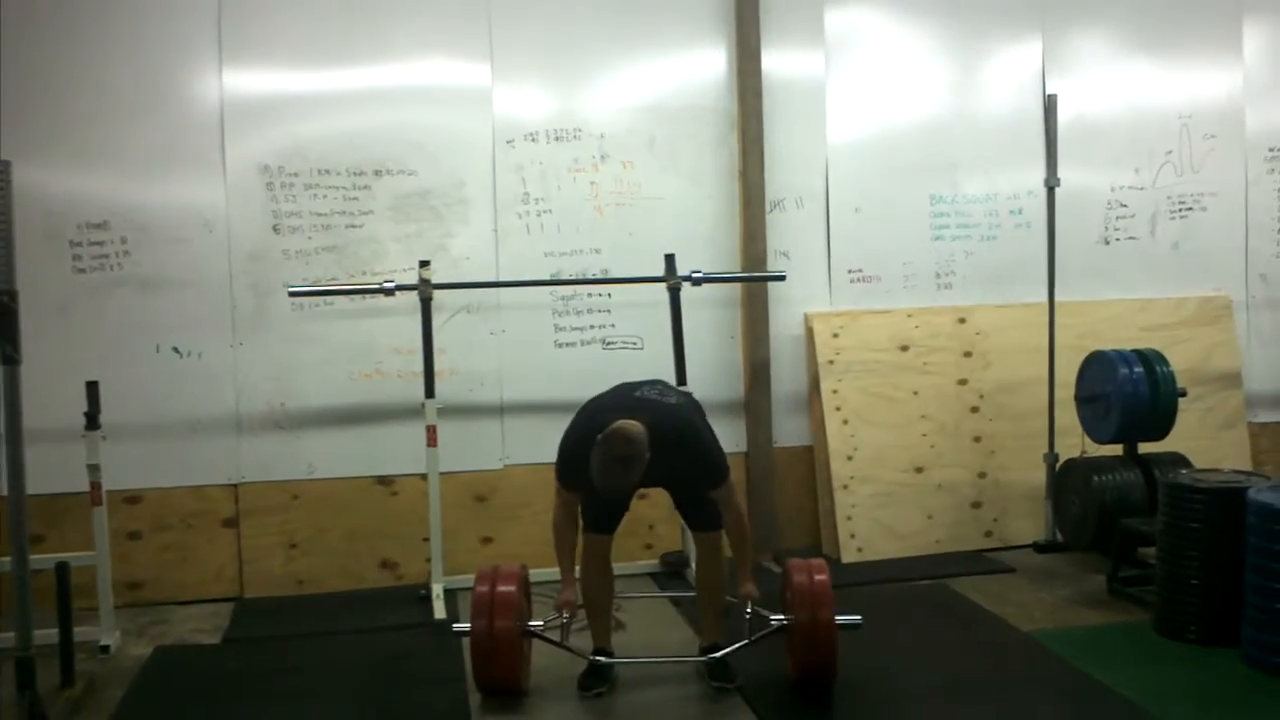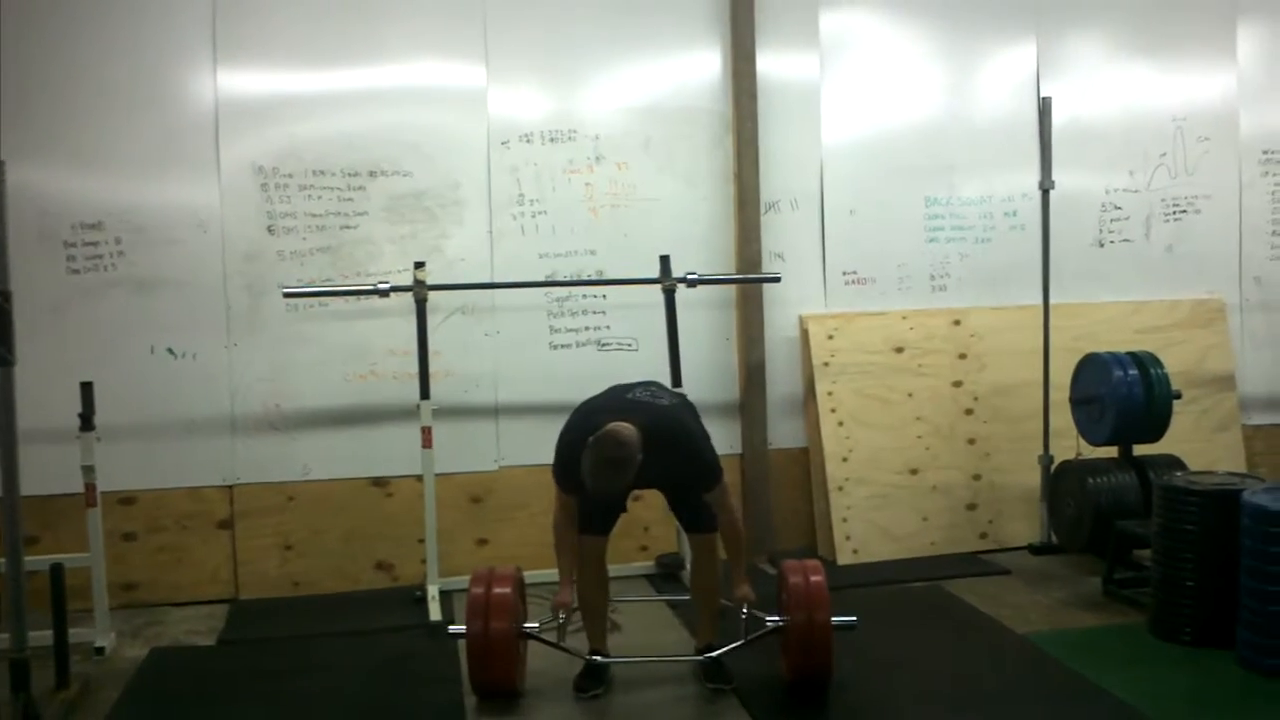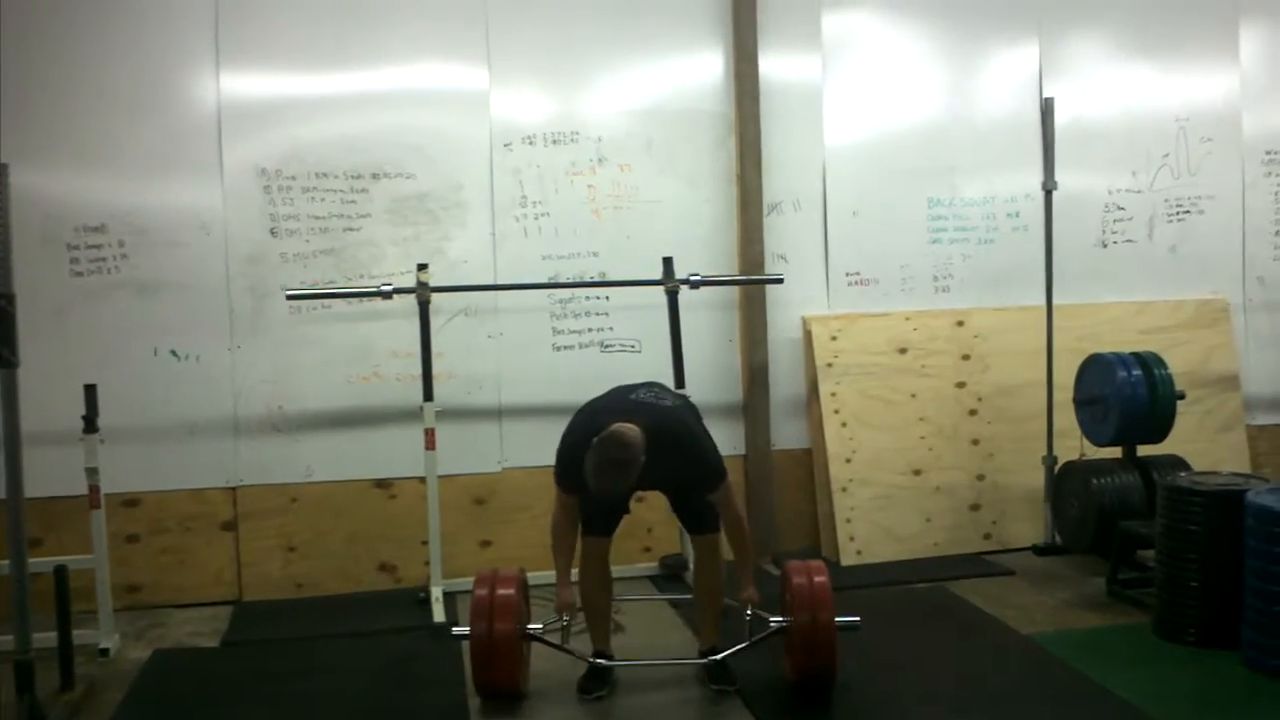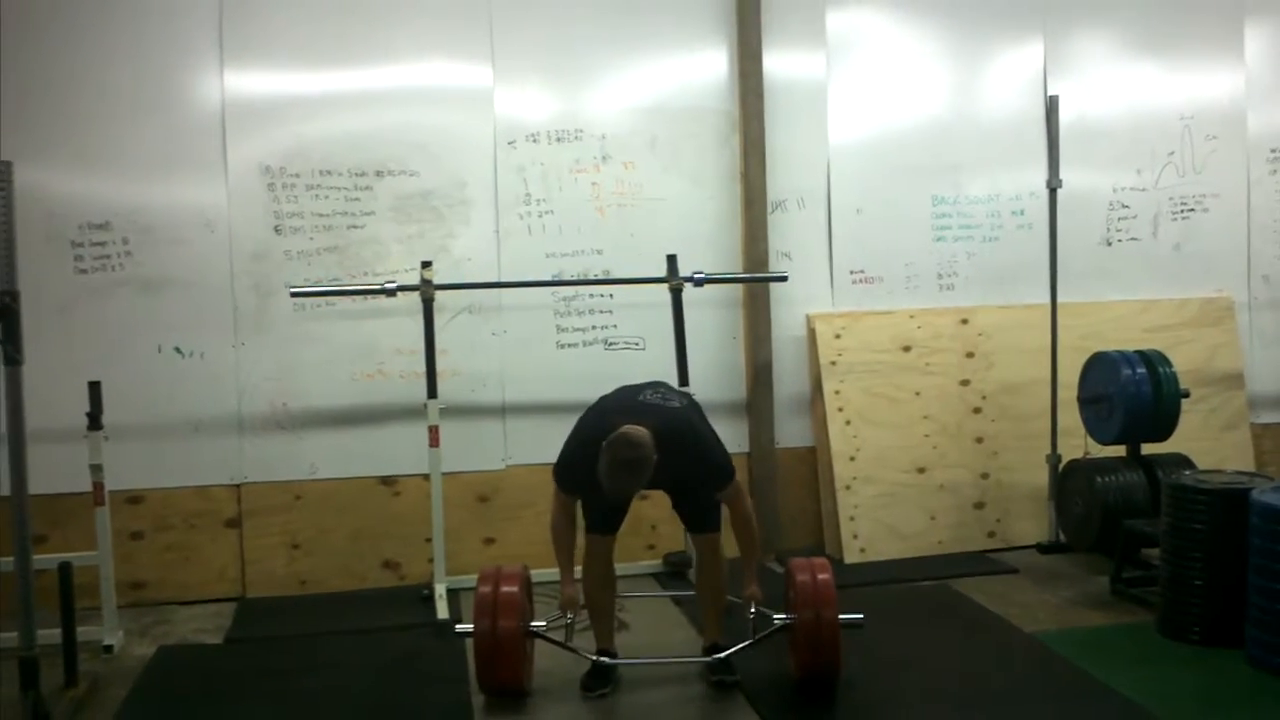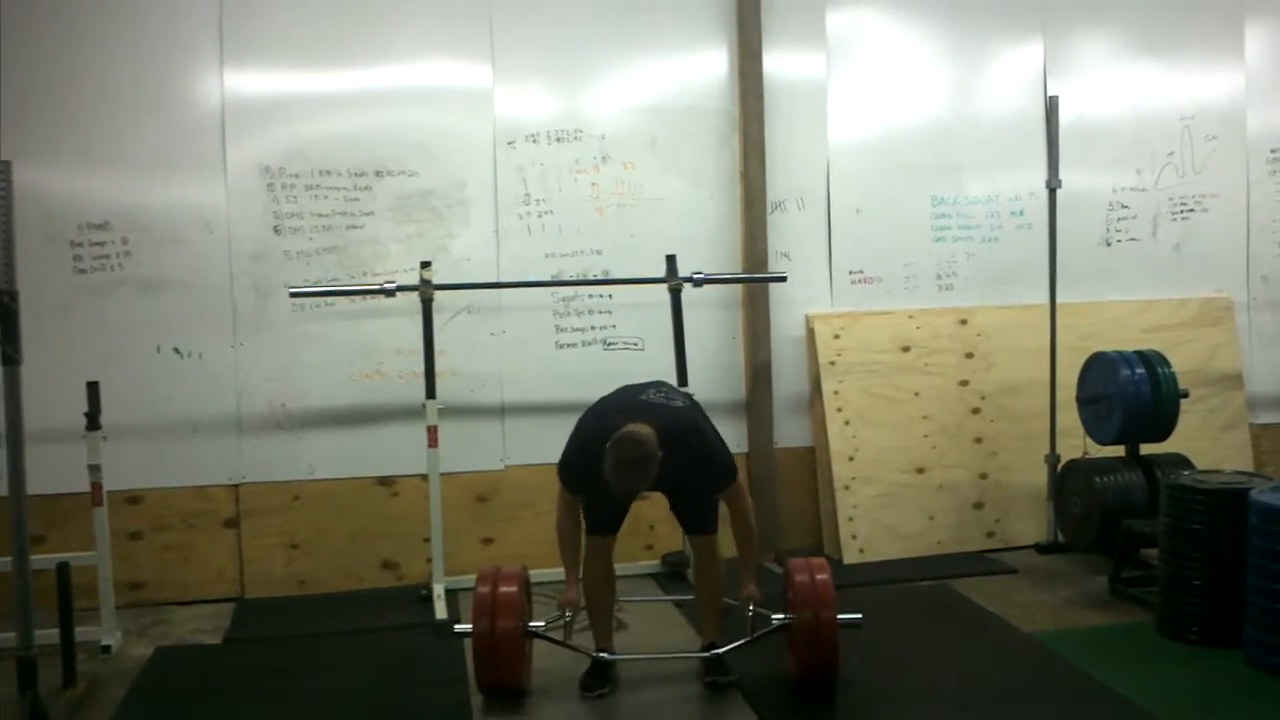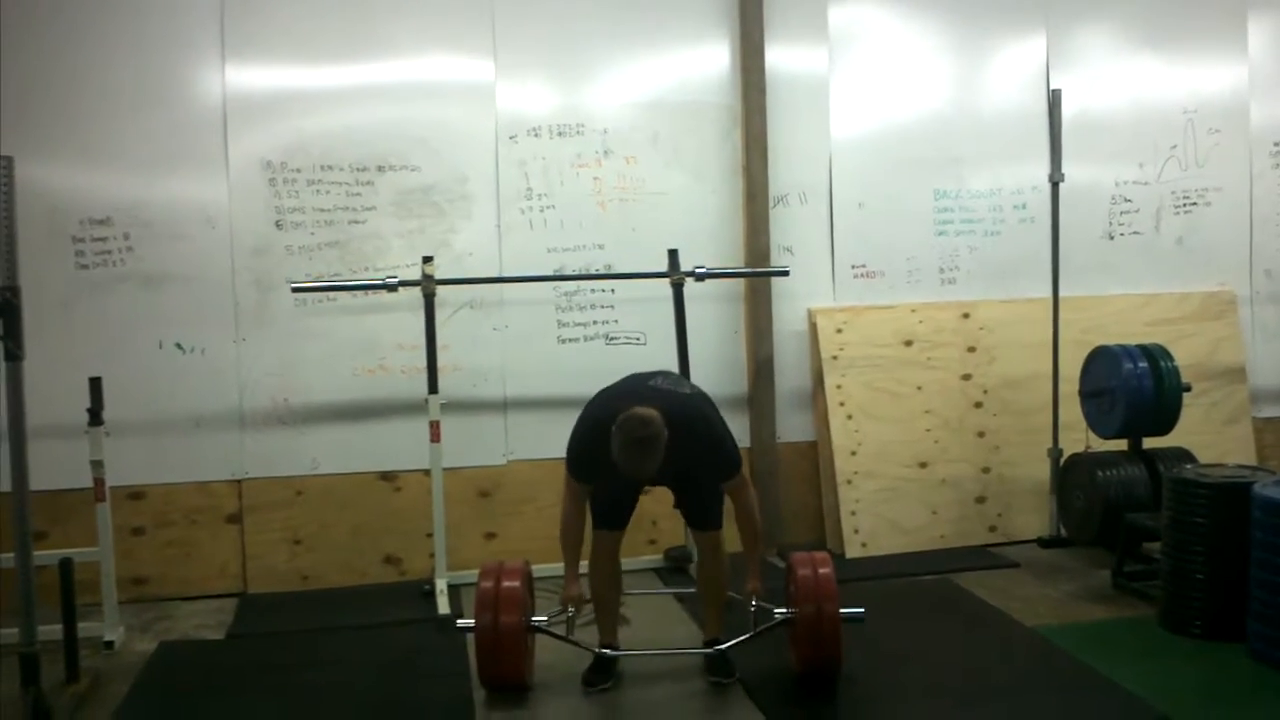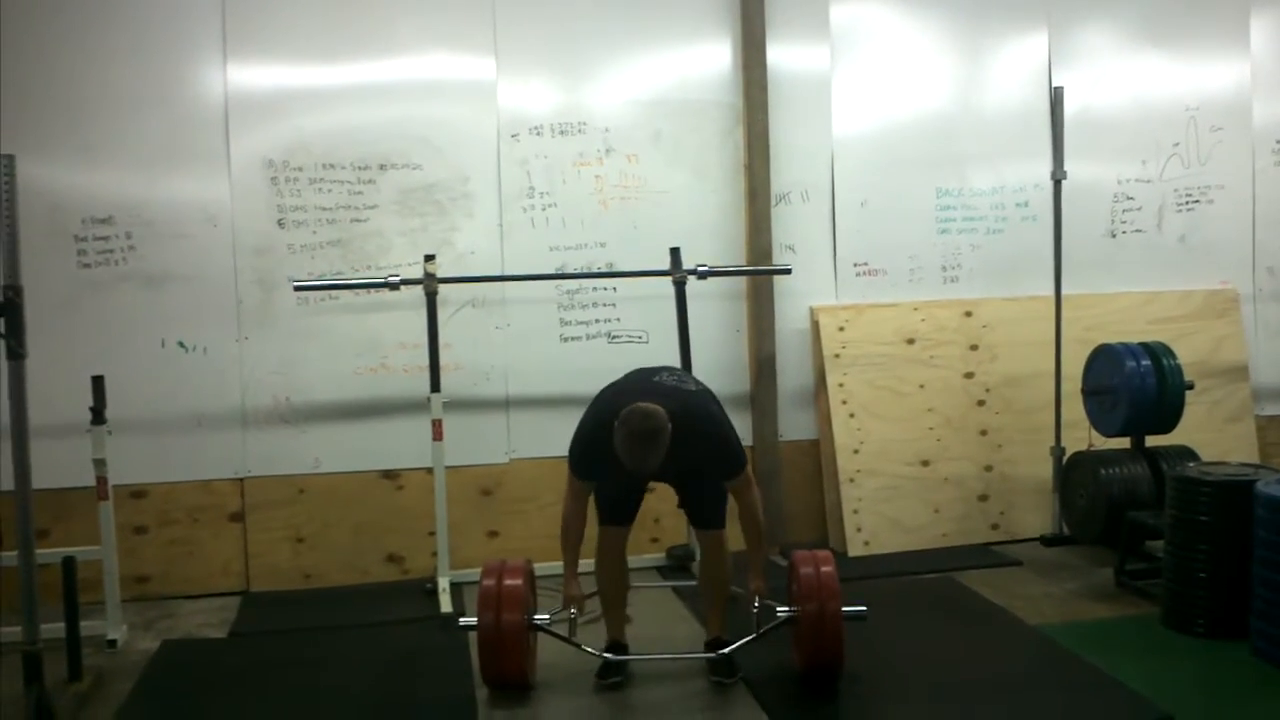
dt=0.1s
person 1, frame 1
left shoulder: (692, 438)
right shoulder: (579, 440)
left elbow: (730, 505)
right elbow: (566, 507)
left wrist: (745, 578)
right wrist: (568, 583)
left hip: (682, 459)
right hip: (607, 458)
left knee: (710, 541)
right knee: (594, 545)
left ankle: (711, 651)
right ankle: (602, 657)
person 1, frame 2
left shoulder: (685, 439)
right shoulder: (574, 441)
left elbow: (723, 507)
right elbow: (566, 509)
left wrist: (740, 580)
right wrist: (566, 584)
left hip: (674, 456)
right hip: (602, 460)
left knee: (705, 543)
right knee: (590, 547)
left ankle: (707, 652)
right ankle: (597, 658)
person 1, frame 3
left shoulder: (688, 441)
right shoulder: (577, 443)
left elbow: (728, 506)
right elbow: (565, 509)
left wrist: (747, 581)
right wrist: (564, 584)
left hip: (677, 459)
left knee: (708, 543)
right knee: (593, 548)
left ankle: (710, 653)
right ankle: (601, 659)
person 1, frame 4
left shoulder: (694, 442)
right shoulder: (583, 444)
left elbow: (738, 501)
right elbow: (563, 508)
left wrist: (751, 578)
right wrist: (567, 582)
left hip: (683, 461)
left knee: (709, 542)
right knee: (597, 547)
left ankle: (713, 649)
right ankle: (605, 656)
person 1, frame 5
left shoulder: (699, 441)
right shoulder: (585, 443)
left elbow: (738, 500)
right elbow: (568, 508)
left wrist: (749, 578)
right wrist: (572, 583)
left hip: (686, 463)
left knee: (705, 545)
right knee: (597, 547)
left ankle: (711, 650)
right ankle: (603, 657)
person 1, frame 6
left shoulder: (704, 428)
right shoulder: (592, 429)
left elbow: (741, 493)
right elbow: (574, 499)
left wrist: (753, 573)
right wrist: (571, 578)
left hip: (691, 456)
left knee: (710, 540)
right knee: (605, 542)
left ankle: (714, 646)
right ankle: (607, 651)
person 1, frame 7
left shoulder: (708, 426)
right shoulder: (595, 428)
left elbow: (746, 492)
right elbow: (576, 498)
left wrist: (756, 572)
right wrist: (570, 578)
left knee: (713, 538)
right knee: (611, 538)
left ankle: (716, 642)
right ankle: (616, 645)
